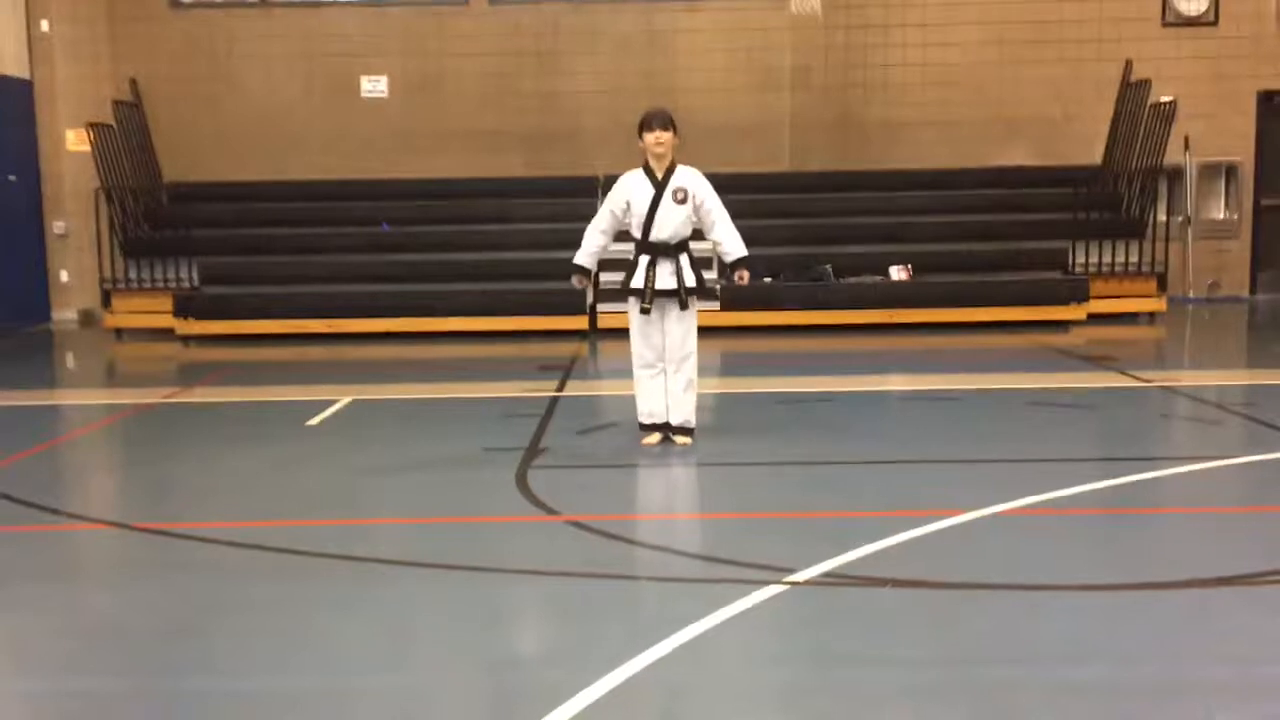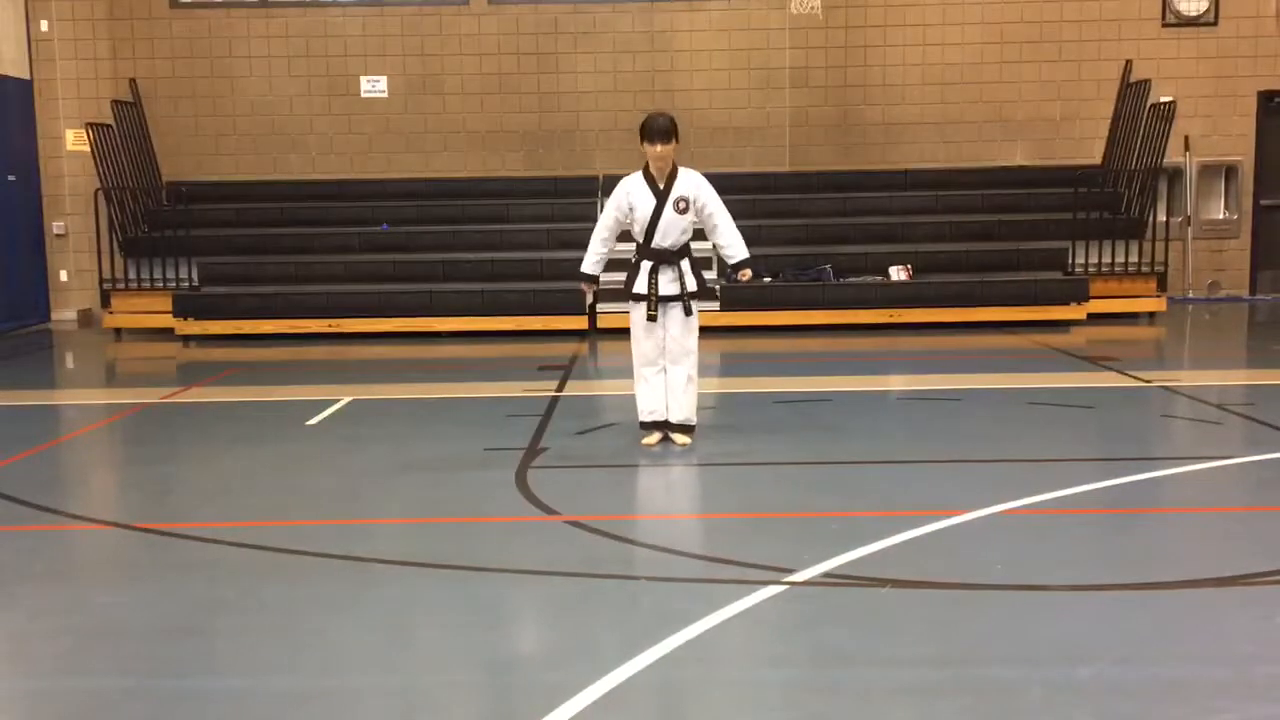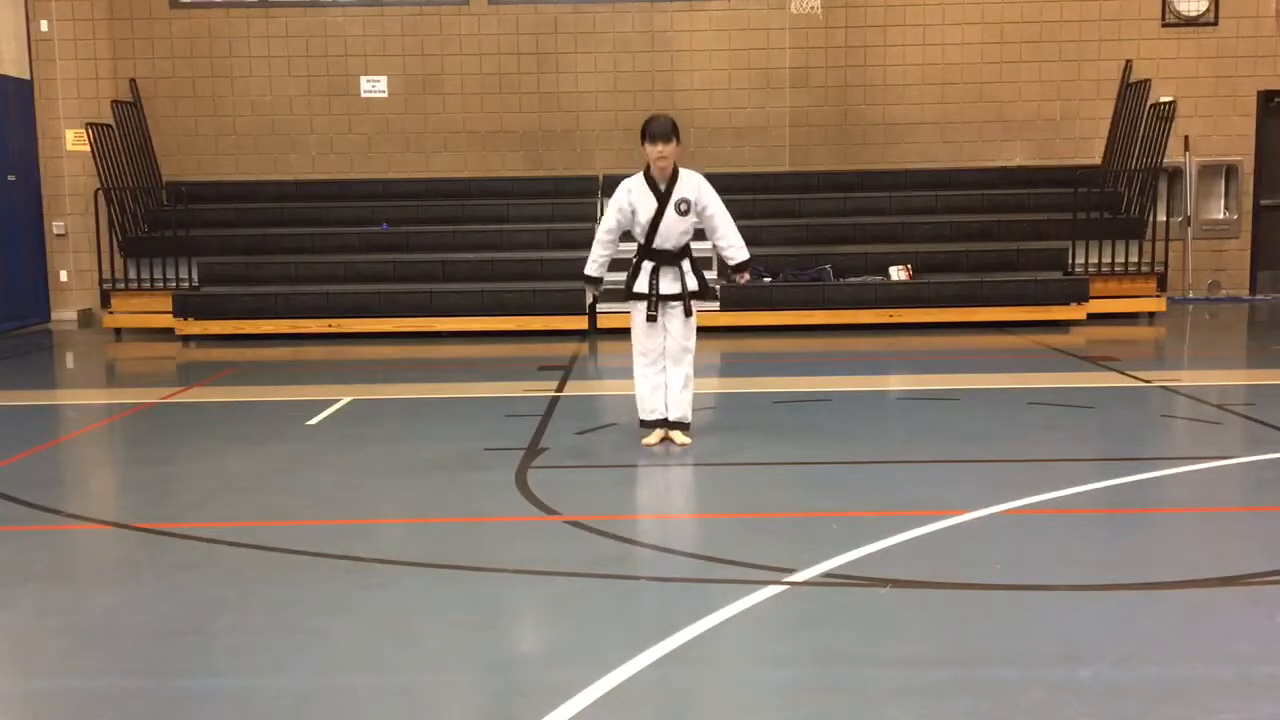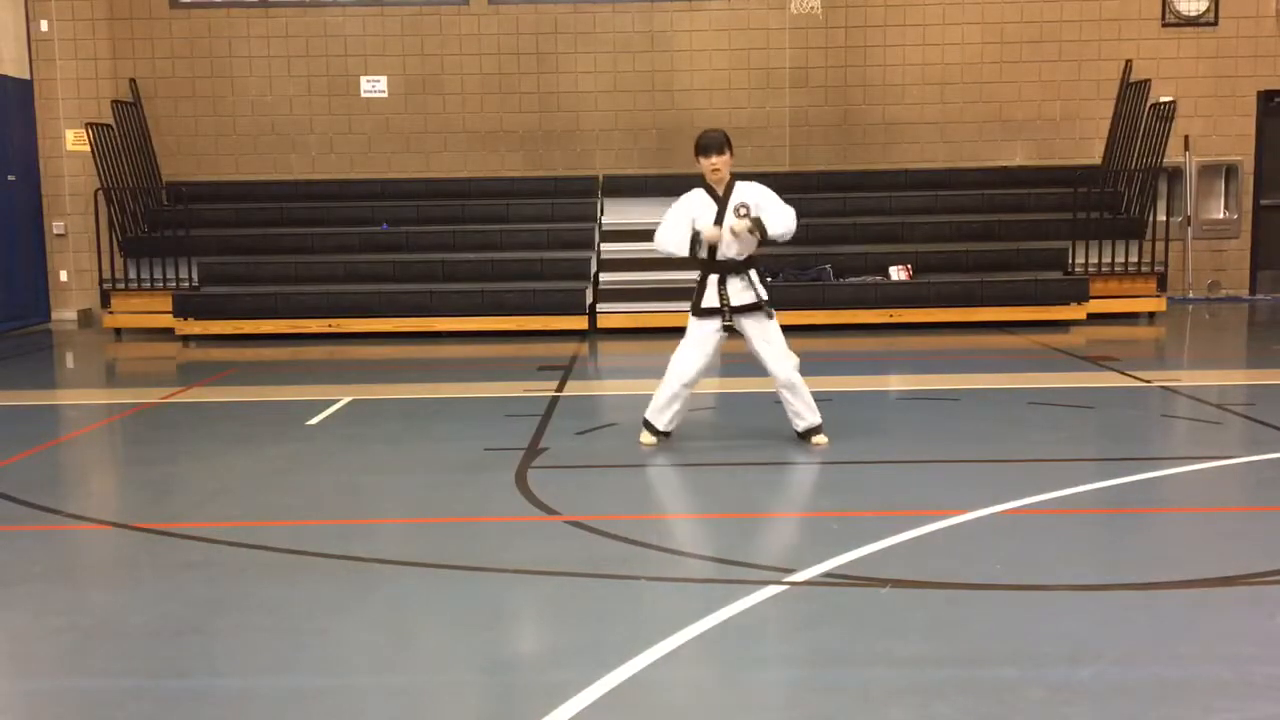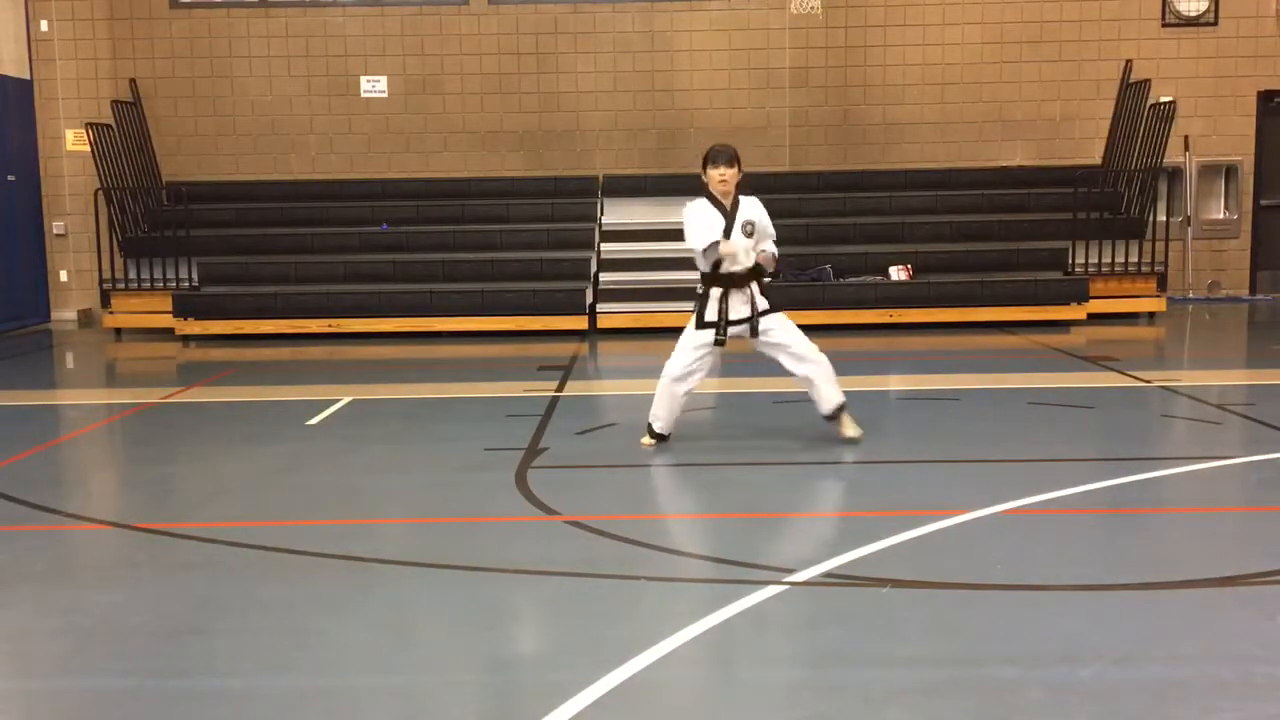
dt=1s
person 1, frame 1
left shoulder: (692, 179)
right shoulder: (628, 183)
left elbow: (717, 222)
right elbow: (602, 226)
left wrist: (737, 260)
right wrist: (583, 264)
left hip: (680, 273)
right hip: (644, 273)
left knee: (681, 354)
right knee: (646, 354)
left ankle: (681, 423)
right ankle: (653, 422)
person 1, frame 2
left shoulder: (693, 182)
right shoulder: (629, 187)
left elbow: (719, 222)
right elbow: (605, 230)
left wrist: (740, 261)
right wrist: (590, 271)
left hip: (682, 275)
right hip: (645, 277)
left knee: (682, 354)
right knee: (647, 355)
left ankle: (680, 423)
right ankle: (655, 424)
person 1, frame 3
left shoulder: (695, 183)
right shoulder: (630, 188)
left elbow: (720, 225)
right elbow: (607, 233)
left wrist: (740, 262)
right wrist: (593, 275)
left hip: (681, 275)
right hip: (645, 275)
left knee: (680, 352)
right knee: (648, 353)
left ankle: (678, 422)
right ankle: (656, 422)
person 1, frame 4
left shoulder: (754, 192)
right shoulder: (690, 201)
left elbow: (787, 220)
right elbow: (664, 240)
left wrist: (755, 226)
right wrist: (699, 237)
left hip: (750, 288)
right hip: (712, 292)
left knee: (782, 364)
right knee: (686, 366)
left ankle: (810, 425)
right ankle: (655, 424)
person 1, frame 5
left shoulder: (753, 206)
right shoulder: (695, 210)
left elbow: (767, 237)
right elbow: (698, 237)
left wrist: (768, 256)
right wrist: (719, 245)
left hip: (752, 299)
right hip: (714, 303)
left knee: (804, 354)
right knee: (678, 370)
left ankle: (839, 413)
right ankle: (658, 428)
